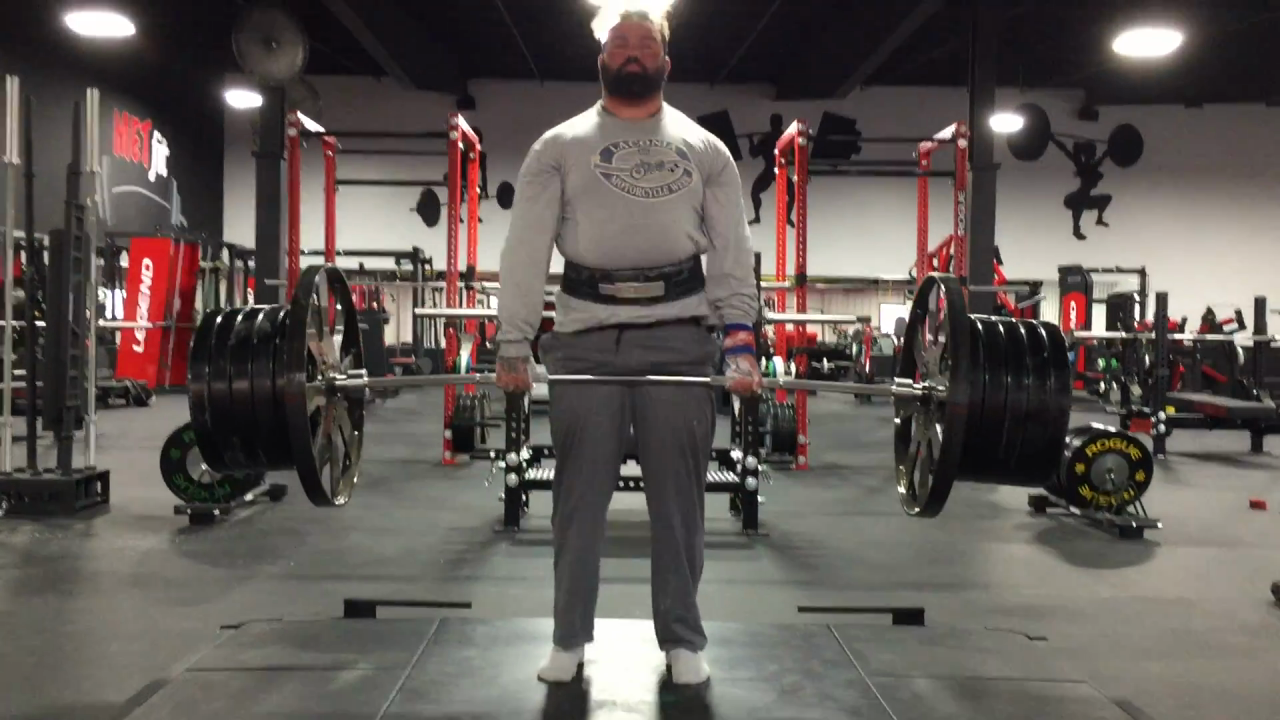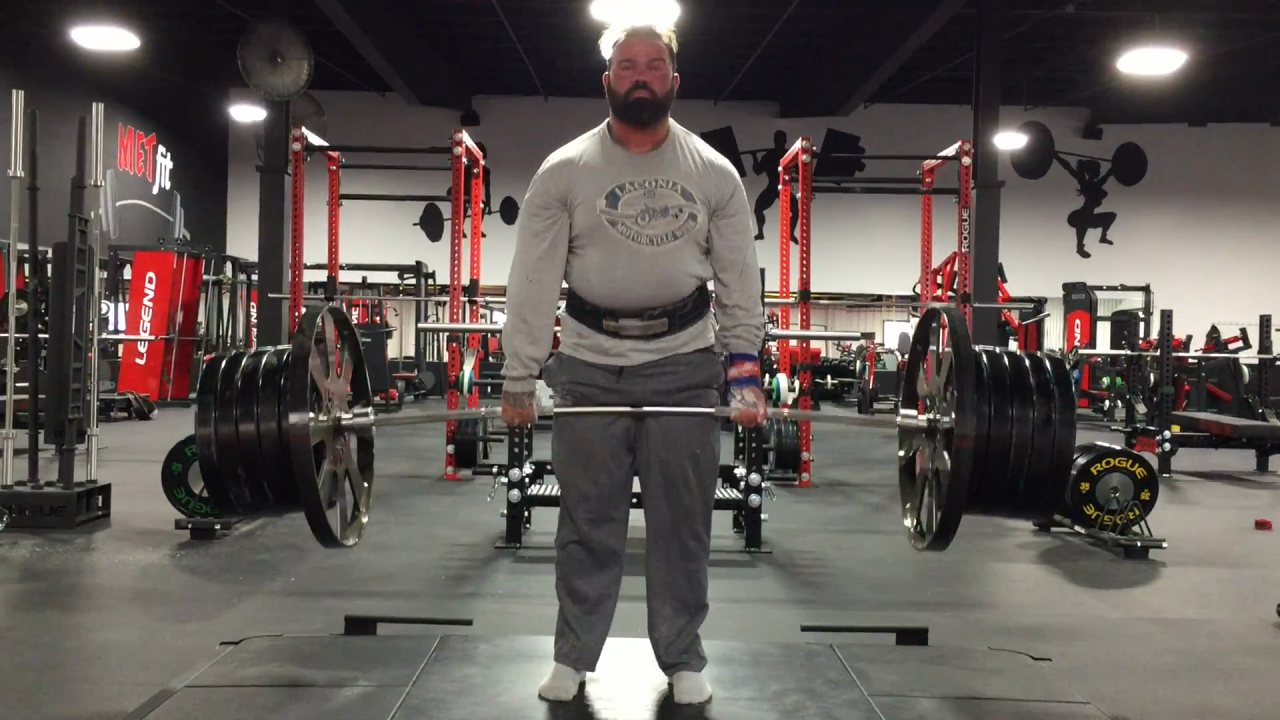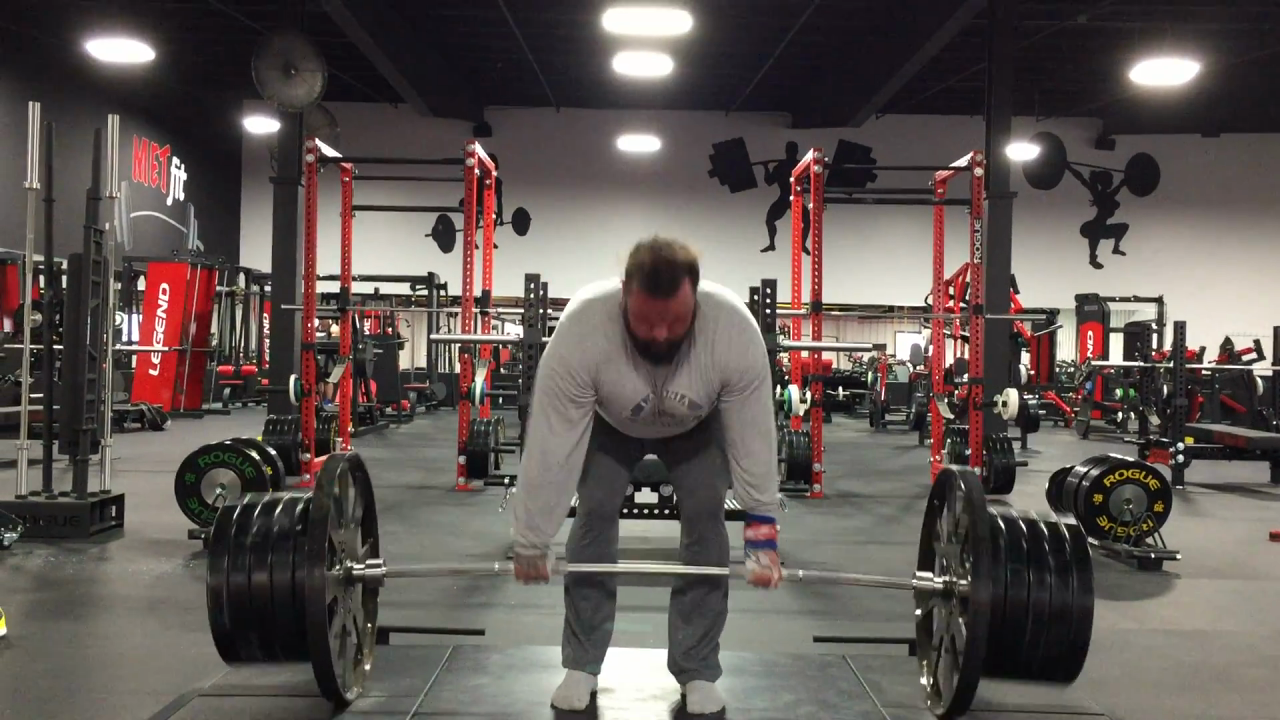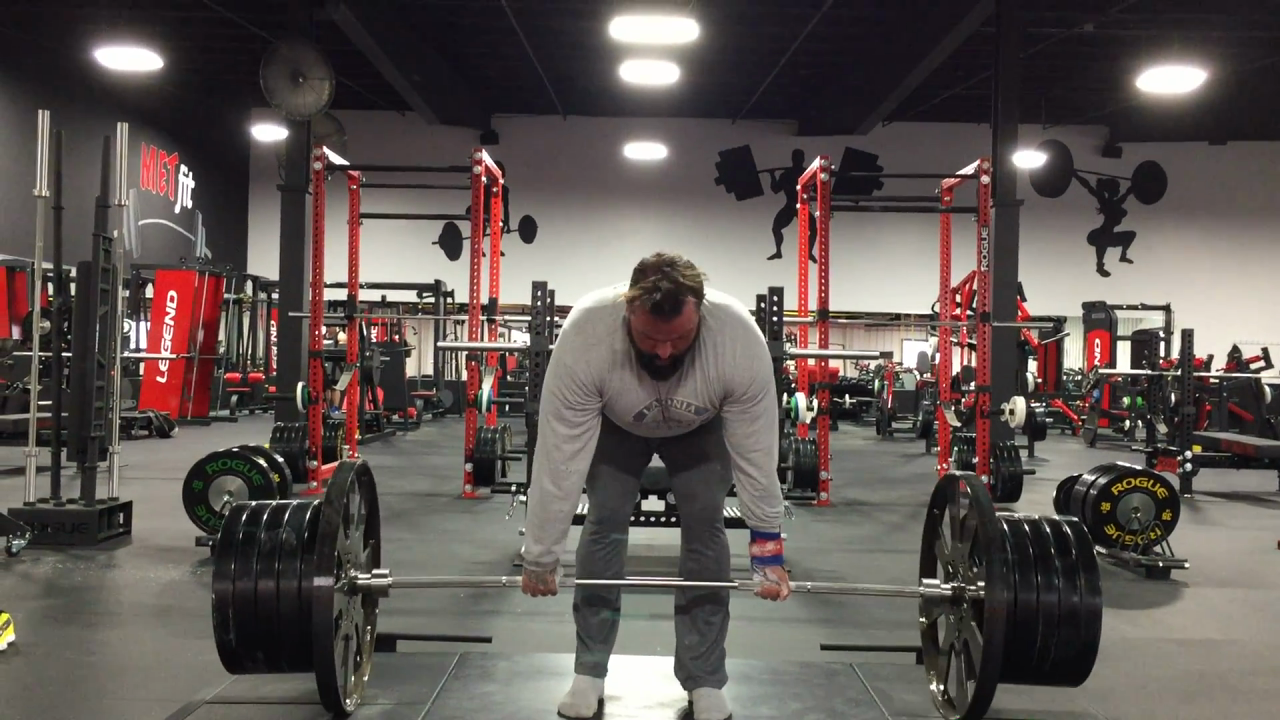
dt=0.7s
person 1, frame 1
left shoulder: (704, 148)
right shoulder: (561, 145)
left elbow: (731, 251)
right elbow: (526, 248)
left wrist: (740, 342)
right wrist: (513, 345)
left hip: (679, 335)
right hip: (584, 336)
left knee: (677, 492)
right knee: (581, 490)
left ankle: (682, 638)
right ankle: (569, 638)
person 1, frame 2
left shoulder: (713, 171)
right shoulder: (565, 169)
left elbow: (738, 279)
right elbow: (534, 282)
left wrist: (744, 373)
right wrist: (519, 380)
left hip: (684, 364)
right hip: (589, 364)
left knee: (681, 519)
right knee: (588, 519)
left ankle: (682, 658)
right ankle: (572, 657)
person 1, frame 3
left shoulder: (736, 332)
right shoulder: (581, 330)
left elbow: (753, 441)
right elbow: (551, 448)
left wrist: (762, 536)
right wrist: (531, 546)
left hip: (695, 427)
right hip: (608, 425)
left knee: (705, 517)
right knee: (594, 515)
left ankle: (697, 671)
right ankle: (581, 666)
person 1, frame 4
left shoulder: (740, 340)
right shoulder: (585, 336)
left elbow: (756, 454)
right elbow: (560, 457)
left wrist: (767, 550)
right wrist: (541, 557)
left hip: (699, 426)
right hip: (615, 423)
left knee: (704, 522)
right knee: (605, 521)
left ankle: (704, 678)
right ankle: (589, 670)
